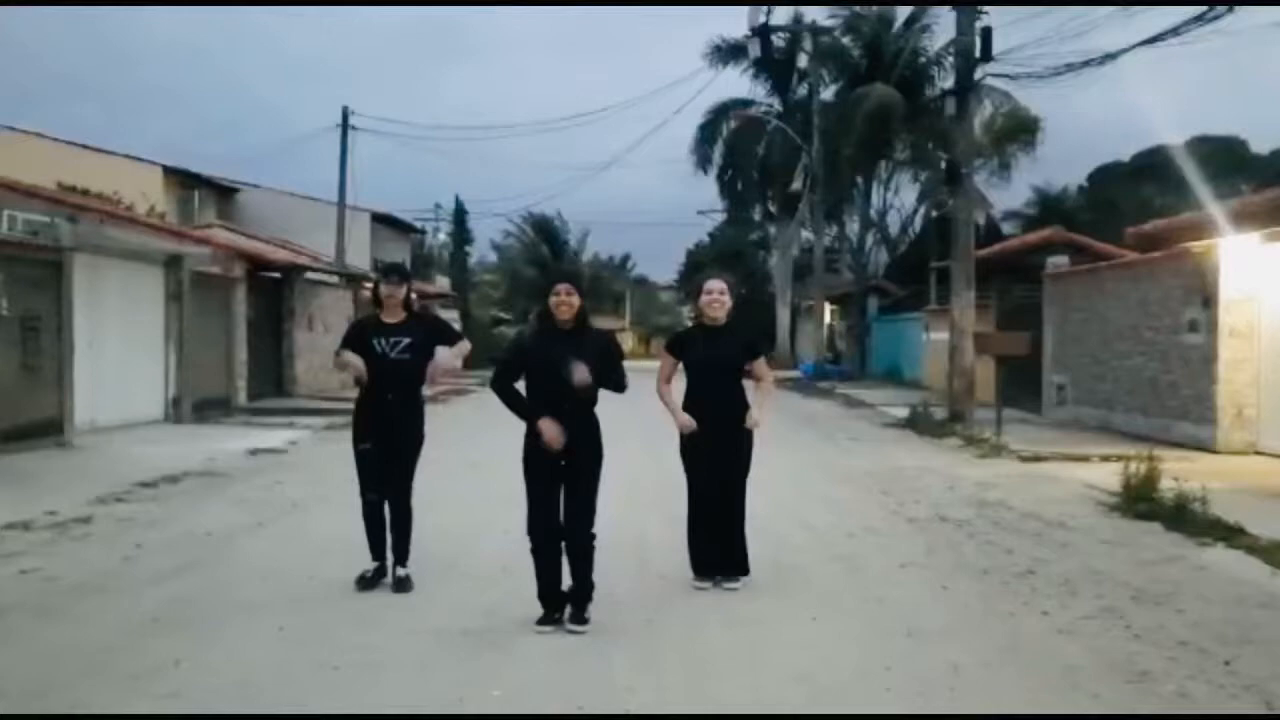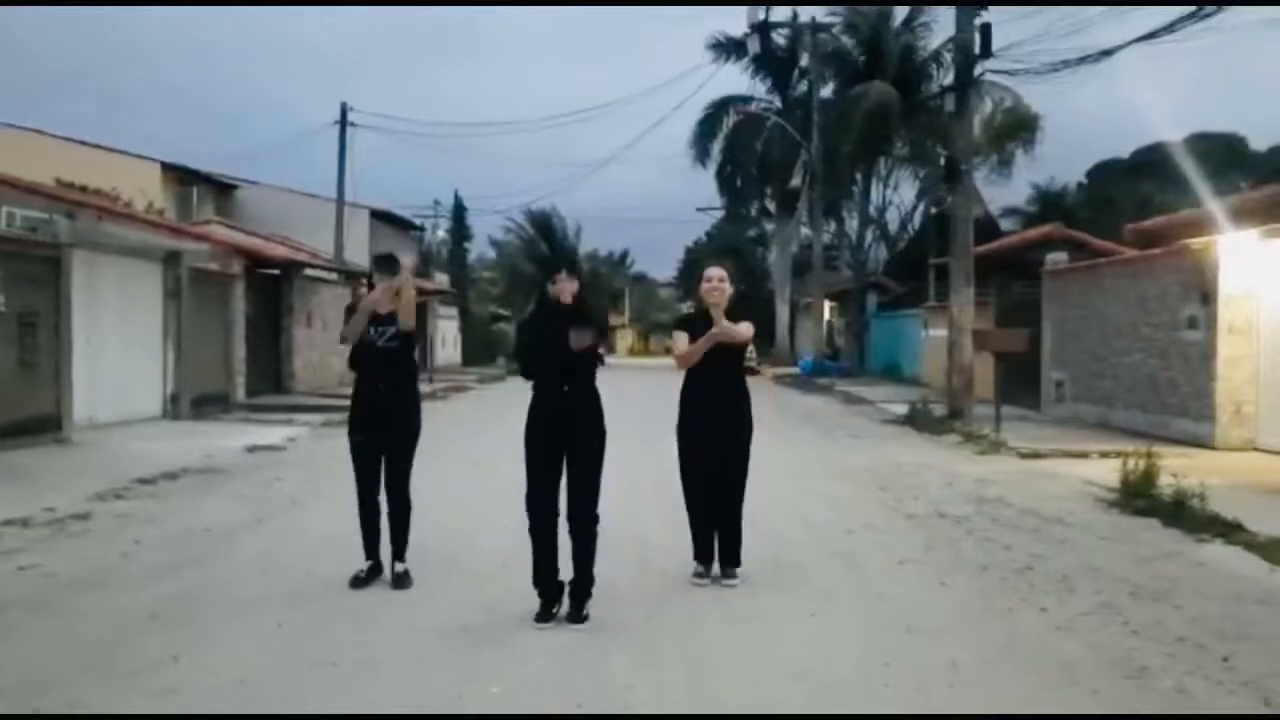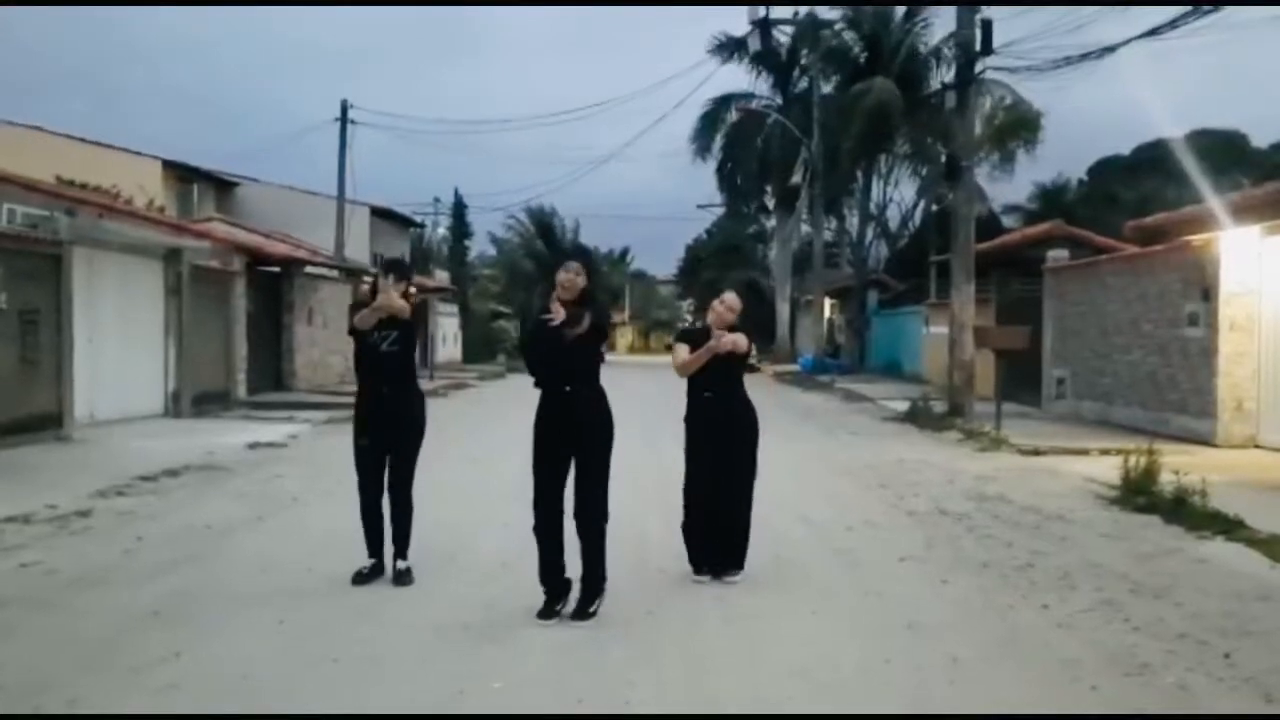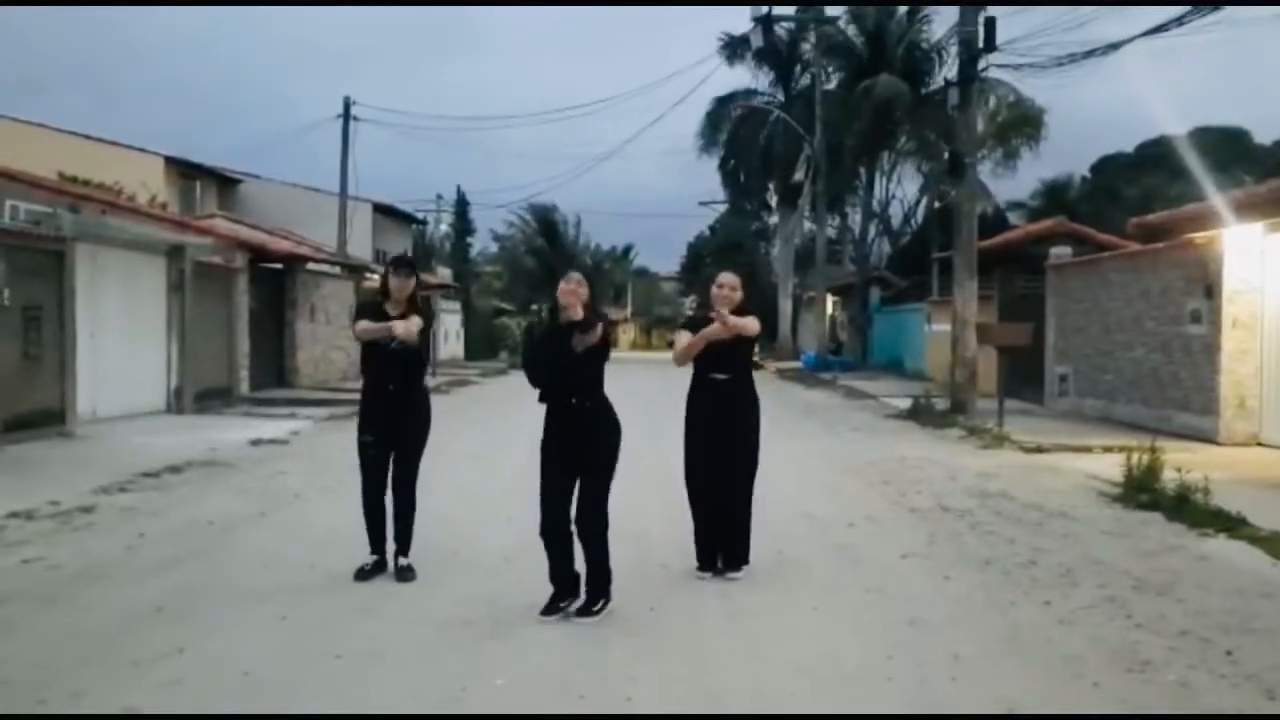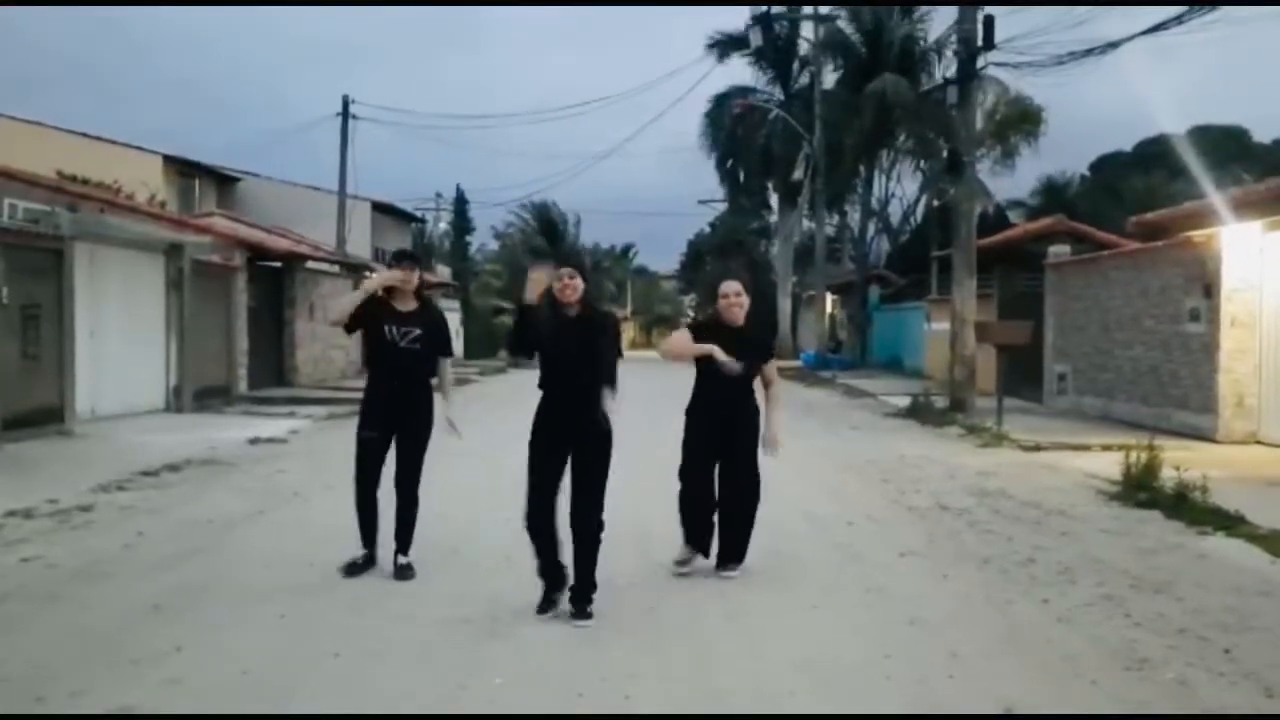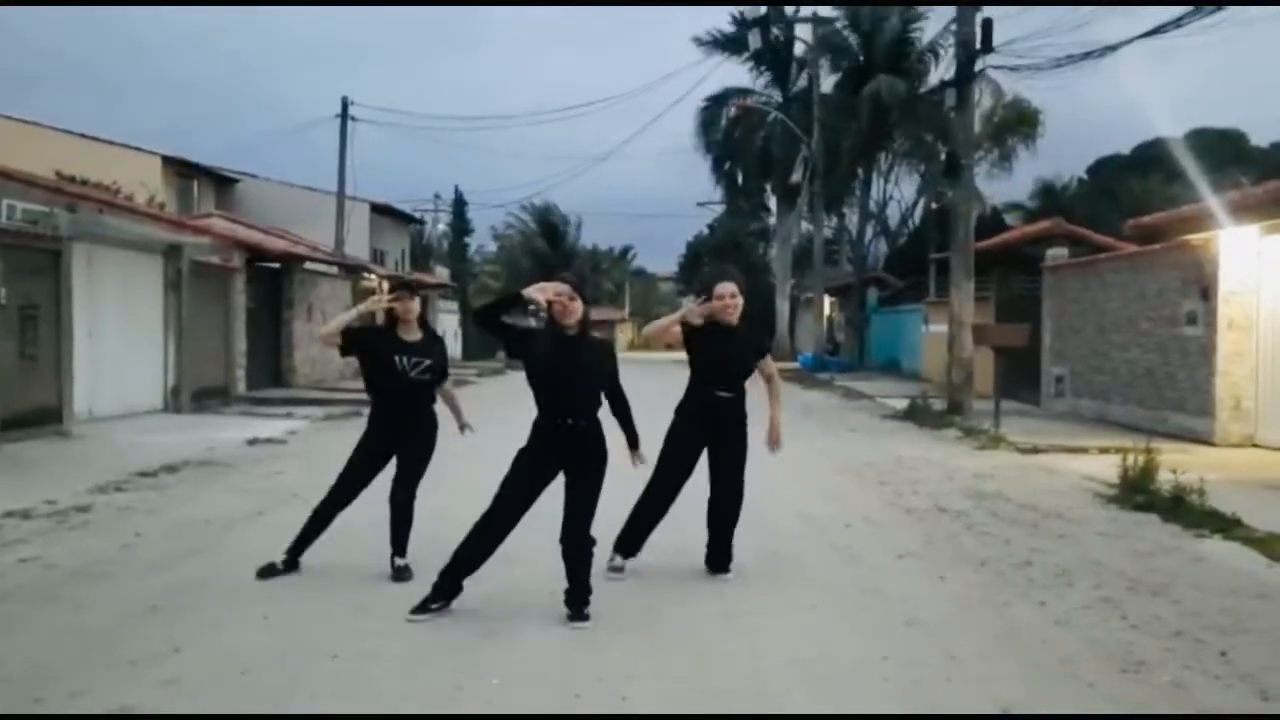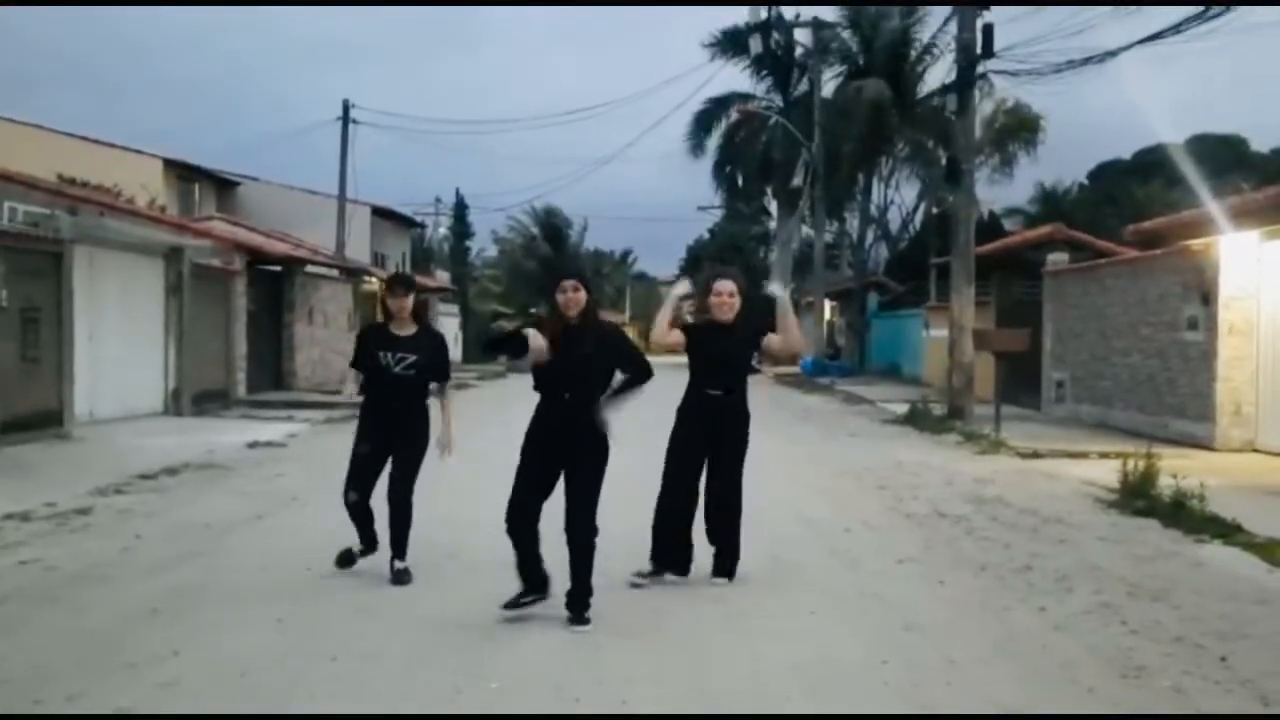
dt=0.4s
person 1, frame 1
left shoulder: (599, 341)
right shoulder: (529, 341)
left elbow: (619, 383)
right elbow: (500, 382)
left wrist: (591, 378)
right wrist: (536, 417)
left hip: (584, 438)
right hip: (541, 440)
left knee: (578, 525)
right knee: (542, 524)
left ankle: (580, 602)
right ankle: (551, 602)
person 1, frame 2
left shoulder: (590, 317)
right shoulder: (535, 322)
left elbow: (594, 342)
right elbow: (529, 367)
left wrist: (571, 307)
right wrist: (566, 345)
left hip: (584, 414)
right hip: (544, 415)
left knee: (582, 510)
right knee: (540, 508)
left ankle: (580, 597)
right ankle: (548, 595)
person 1, frame 3
left shoulder: (592, 315)
right shoulder: (542, 320)
left elbow: (598, 328)
right elbow: (535, 364)
left wrist: (568, 322)
right wrist: (563, 333)
left hip: (590, 415)
right hip: (552, 413)
left knee: (591, 507)
right knee: (546, 507)
left ankle: (591, 592)
right ankle: (554, 591)
person 1, frame 4
left shoulder: (595, 325)
right shoulder: (542, 333)
left elbow: (601, 341)
right elbow: (536, 374)
left wrist: (581, 319)
right wrist: (573, 346)
left hip: (597, 424)
right hip: (558, 426)
left knee: (591, 515)
right knee: (553, 517)
left ankle: (599, 591)
right ankle: (564, 588)
person 1, frame 5
left shoulder: (603, 322)
right shoulder: (540, 321)
left elbow: (609, 361)
right elbow: (520, 349)
left wrist: (607, 391)
right wrist: (527, 303)
left hip: (591, 422)
right hip: (550, 418)
left knee: (587, 515)
right knee: (538, 511)
left ankle: (582, 597)
right ankle: (552, 581)
person 1, frame 6
left shoulder: (600, 350)
right shoulder: (534, 341)
left elbow: (615, 397)
right elbow: (484, 318)
left wrist: (632, 442)
right wrist: (524, 295)
left hip: (587, 444)
right hip: (544, 439)
left knee: (576, 531)
right knee: (498, 516)
left ankle: (578, 601)
right ankle: (446, 588)
person 1, frame 7
left shoulder: (606, 335)
right shoulder: (543, 331)
left elbow: (643, 370)
right elbow: (491, 345)
left wrist: (608, 397)
right wrist: (525, 336)
left hip: (587, 430)
right hip: (546, 426)
left knee: (580, 521)
right knee: (520, 512)
left ankle: (579, 603)
right ankle: (534, 584)
person 2, frame 1
left shoulder: (423, 323)
right shoulder: (363, 326)
left elbow: (465, 344)
right elbow: (340, 358)
left wrist: (446, 358)
right wrist: (348, 360)
left hip: (407, 417)
right hip: (370, 417)
left knee: (399, 494)
right knee: (371, 494)
left ankle: (401, 566)
right ankle: (377, 563)
person 2, frame 2
left shoulder: (408, 307)
right shoulder: (358, 309)
left elbow: (406, 326)
right elbow: (348, 336)
left wrist: (408, 278)
right wrist: (367, 306)
left hip: (402, 407)
right hip: (365, 406)
left knee: (397, 488)
right knee: (366, 489)
left ankle: (399, 562)
right ankle: (372, 561)
person 2, frame 3
left shoulder: (408, 314)
right shoulder: (363, 309)
left elbow: (401, 309)
right elbow: (360, 324)
left wrist: (392, 303)
right wrist: (377, 306)
left hip: (406, 412)
right hip: (369, 411)
left knee: (399, 488)
right knee: (369, 490)
left ankle: (401, 559)
right ankle: (374, 558)
person 2, frame 4
left shoulder: (421, 310)
right shoulder: (369, 309)
left elbow: (414, 324)
right elbow: (360, 331)
left wrist: (407, 329)
right wrist: (389, 326)
left hip: (412, 407)
right hip: (375, 407)
left knee: (404, 485)
right knee: (372, 486)
left ankle: (402, 556)
right ankle: (377, 555)
person 2, frame 5
left shoulder: (432, 316)
right shoulder: (374, 308)
left elbow: (443, 364)
right elbow: (336, 318)
left wrist: (446, 406)
right wrist: (369, 287)
left hip: (417, 405)
right hip: (378, 402)
left knee: (408, 483)
right knee: (366, 480)
left ankle: (402, 554)
right ankle: (367, 551)
person 2, frame 6
left shoulder: (434, 343)
right shoulder: (375, 338)
left elbow: (441, 386)
right elbow: (326, 335)
left wrist: (460, 416)
right wrist: (361, 310)
left hip: (420, 431)
right hip: (382, 426)
left knee: (402, 495)
right knee: (341, 493)
left ankle: (399, 558)
right ankle: (291, 557)
person 2, frame 7
left shoulder: (431, 340)
right shoulder: (370, 336)
left elbow: (443, 386)
right elbow: (356, 374)
left wrist: (447, 428)
right wrist: (351, 389)
left hip: (412, 424)
right hip: (374, 421)
left knee: (399, 493)
right knee: (354, 495)
left ankle: (398, 559)
right ankle: (366, 542)
person 3, frame 1
left shoulder: (743, 338)
right shoulder: (684, 338)
left elbow: (765, 378)
right elbow: (663, 382)
left wrist: (758, 409)
right wrist: (677, 413)
left hip: (735, 427)
right hip: (697, 428)
left knee: (731, 495)
right knee: (701, 495)
left ankle: (731, 567)
right ankle: (704, 567)
person 3, frame 2
left shoulder: (741, 322)
right shoulder: (687, 322)
left elbow: (743, 334)
right elbow: (681, 359)
left wrist: (725, 327)
right wrist: (711, 337)
left hip: (733, 407)
right hip: (696, 407)
left knee: (730, 484)
right knee: (698, 484)
left ankle: (729, 562)
right ankle: (703, 560)
person 3, frame 3
left shoulder: (739, 338)
right shoulder: (688, 336)
left elbow: (738, 343)
right elbow: (681, 367)
left wrist: (726, 342)
right wrist: (710, 347)
left hip: (737, 422)
right hip: (701, 420)
left knee: (736, 492)
right knee: (699, 492)
left ankle: (730, 562)
right ankle: (703, 561)
person 3, frame 4
left shoulder: (747, 321)
right shoulder: (695, 322)
left elbow: (749, 328)
right elbow: (680, 358)
left wrist: (726, 318)
right wrist: (704, 335)
left hip: (741, 406)
right hip: (703, 406)
left knee: (738, 482)
right knee: (703, 482)
left ankle: (733, 558)
right ankle: (707, 557)
person 3, frame 5
left shoulder: (758, 339)
right shoulder: (704, 329)
left elbow: (770, 382)
right elbow: (667, 350)
left wrist: (771, 422)
right wrist: (709, 349)
left hip: (743, 418)
right hip: (703, 416)
left knee: (743, 488)
right knee: (694, 484)
left ankle: (730, 556)
right ankle: (694, 545)
person 3, frame 6
left shoulder: (753, 339)
right shoulder: (696, 332)
left elbow: (771, 377)
right elbow: (648, 335)
left wrist: (775, 419)
right wrist: (684, 315)
left hip: (731, 421)
right hip: (692, 416)
left knee: (728, 495)
right knee: (663, 484)
left ankle: (719, 559)
right ankle: (622, 550)
person 3, frame 7
left shoulder: (752, 332)
right shoulder: (694, 332)
left elbow: (793, 348)
right elbow: (657, 339)
left wrist: (783, 303)
right wrist: (671, 299)
left hip: (732, 420)
right hip: (692, 417)
left knee: (724, 494)
right knee: (675, 492)
left ankle: (725, 565)
right ankle: (662, 563)
